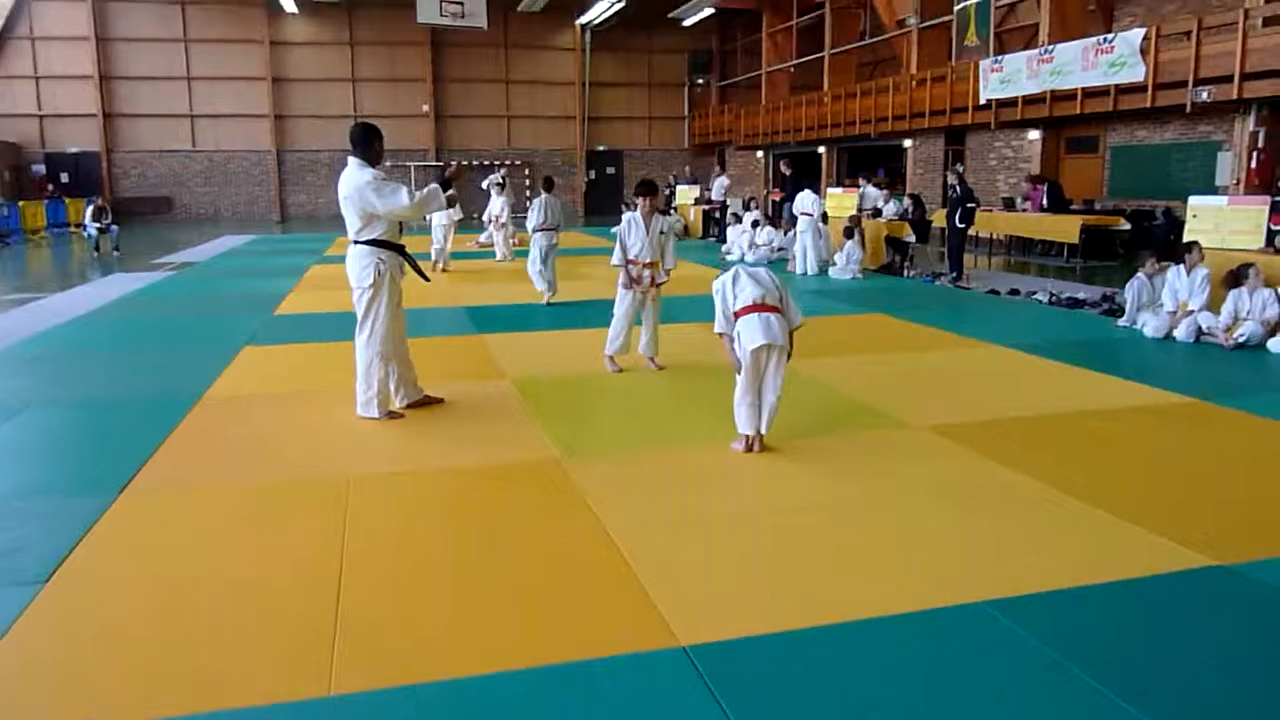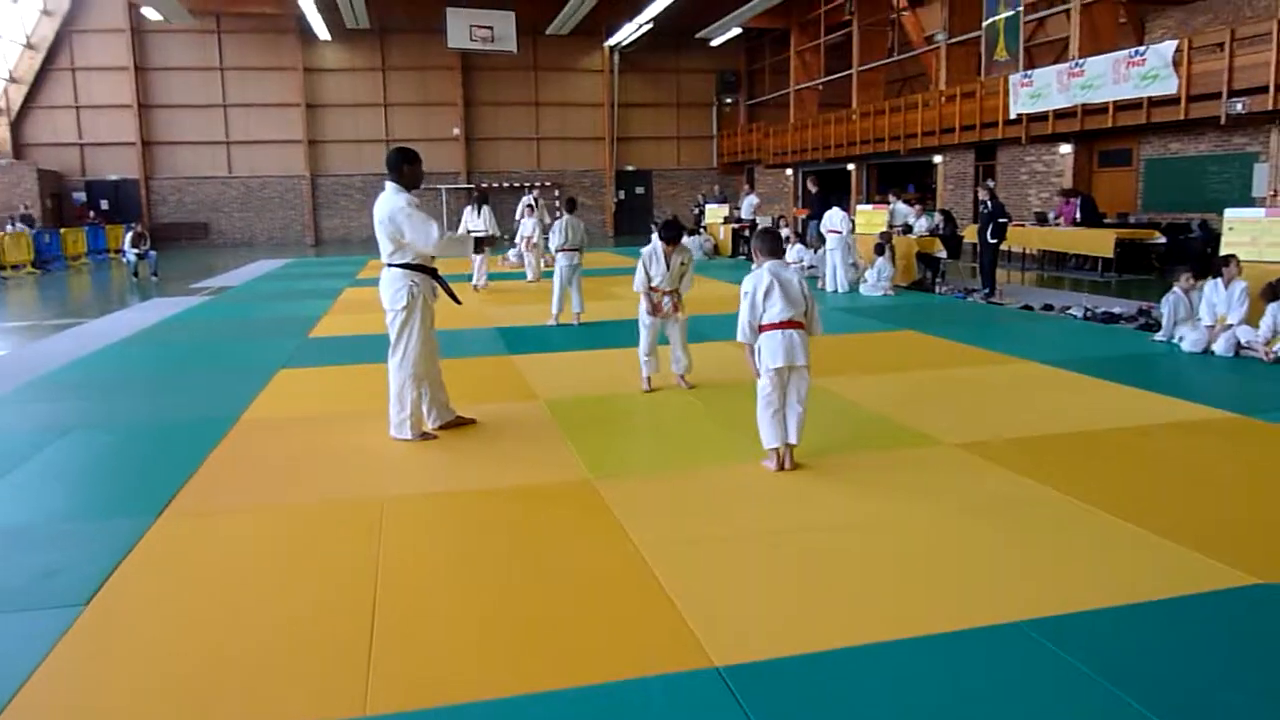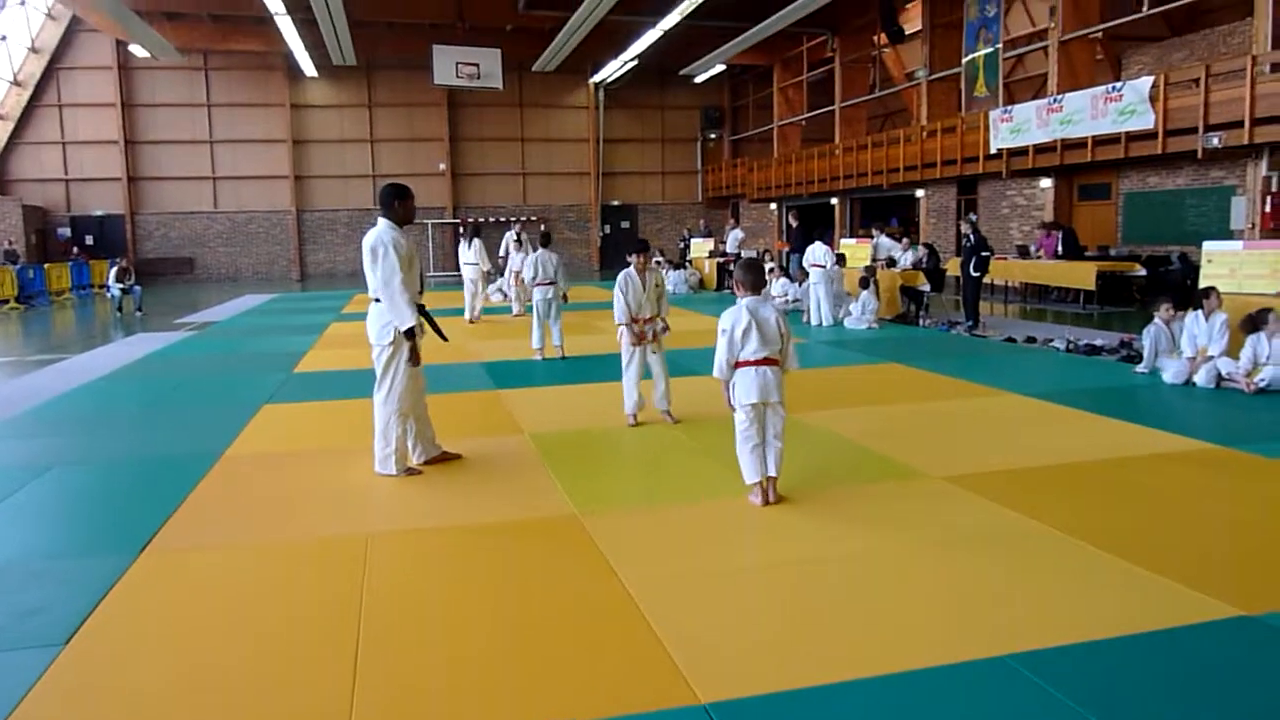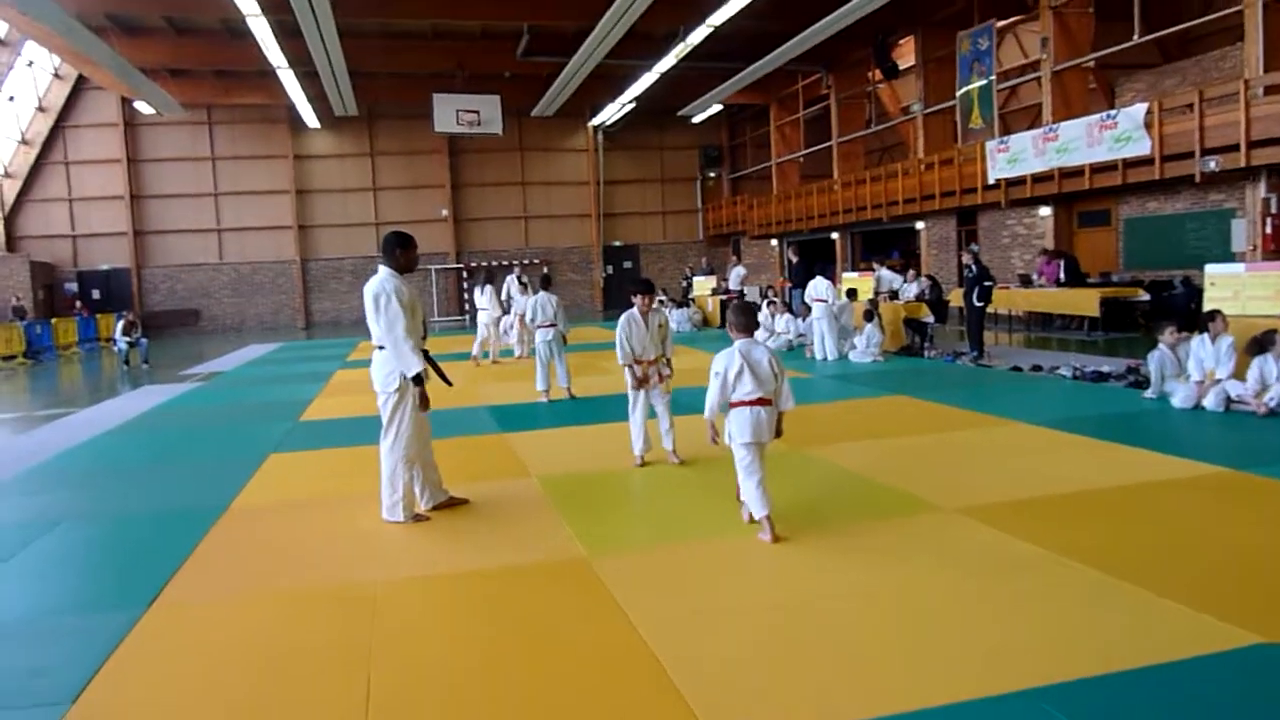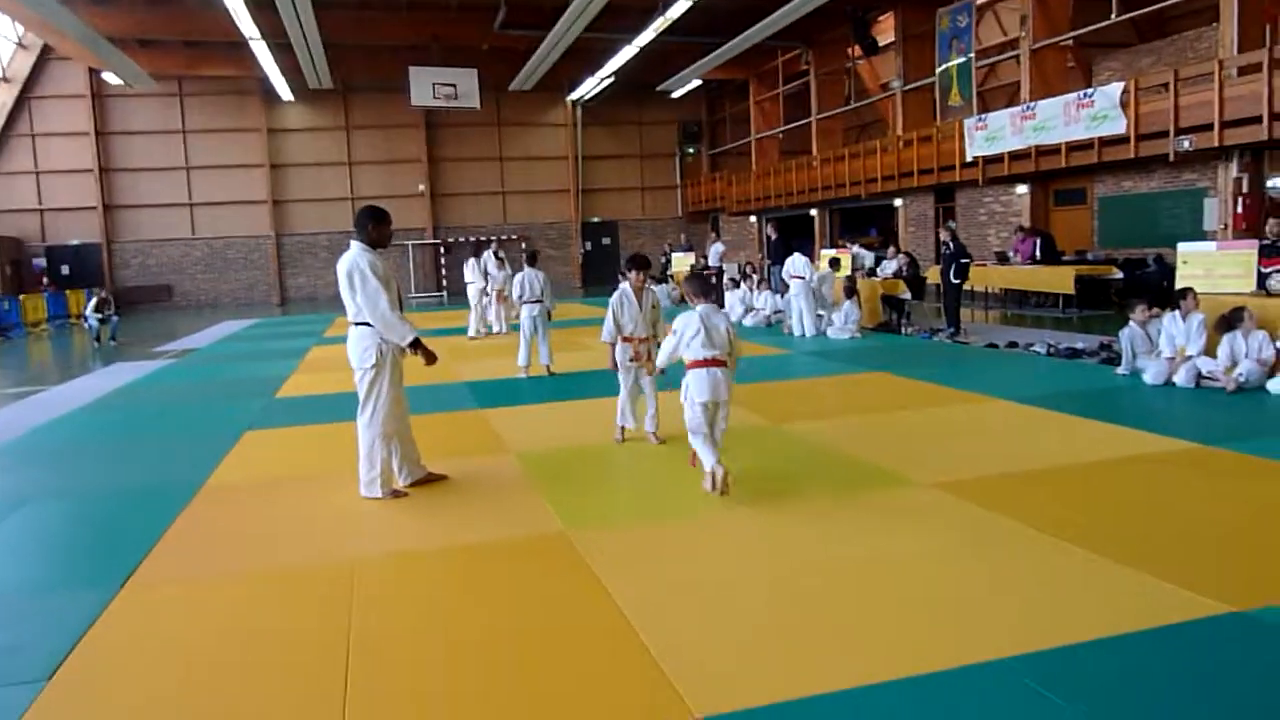
dt=0.3s
person 1, frame 1
left shoulder: (356, 175)
right shoulder: (365, 180)
left elbow: (396, 205)
right elbow: (409, 204)
left wrist: (440, 199)
right wrist: (445, 182)
left hip: (377, 260)
right hip: (374, 263)
left knee: (392, 332)
right knee: (376, 335)
left ankle: (408, 394)
right ankle: (372, 405)
person 1, frame 2
left shoulder: (392, 200)
right shoulder: (399, 204)
left elbow: (420, 239)
right elbow: (434, 241)
left wrist: (464, 239)
right wrist: (473, 243)
left hip: (409, 283)
right hip: (406, 286)
left knee: (425, 354)
right knee: (407, 357)
left ankle: (441, 415)
right ankle: (405, 426)
person 1, frame 3
left shoulder: (386, 235)
right shoulder: (387, 239)
right elbow: (394, 291)
left wrist: (410, 329)
right wrist: (410, 335)
left hip: (396, 320)
right hip: (393, 323)
left knee: (412, 390)
right knee: (393, 393)
left ankle: (426, 450)
right ankle: (390, 462)
person 1, frame 4
left shoulder: (387, 283)
right shoulder: (388, 286)
right elbow: (399, 338)
left wrist: (417, 376)
right wrist: (417, 382)
left hip: (400, 366)
right hip: (397, 369)
left knee: (417, 436)
right knee: (400, 440)
left ankle: (434, 496)
right ankle: (397, 509)
person 1, frame 5
left shoulder: (359, 258)
right shoulder: (362, 261)
right elbow: (383, 310)
left wrist: (406, 342)
right wrist: (418, 345)
left hip: (378, 341)
right hip: (374, 344)
left knee: (395, 412)
right knee: (377, 415)
left ankle: (411, 472)
right ankle: (375, 485)
person 2, frame 1
left shoulder: (722, 281)
right shoulder: (765, 272)
left elbow: (724, 318)
right elbow: (789, 310)
left wrist: (730, 350)
right wrist: (790, 343)
left hip: (749, 326)
right hip: (776, 325)
left knee: (747, 387)
right knee: (771, 387)
left ankle: (744, 437)
right ankle: (758, 436)
person 2, frame 2
left shoulder: (754, 279)
right shoulder: (797, 277)
left elbow: (748, 322)
right elbow: (811, 317)
left wrist: (750, 356)
left hip: (770, 342)
right hip: (797, 340)
left knee: (769, 401)
right knee: (795, 400)
left ankle: (774, 455)
right ankle: (789, 454)
person 2, frame 3
left shoulder: (731, 315)
right shoulder: (775, 313)
left elbow: (725, 356)
right elbow: (787, 353)
left wrist: (725, 388)
left hip: (745, 379)
right hip: (772, 377)
left knee: (748, 437)
right knee: (774, 436)
left ankle: (758, 490)
right ankle: (772, 487)
person 2, frame 4
left shoulder: (724, 358)
right shoulder: (768, 354)
left elbow: (715, 394)
right elbow: (783, 392)
left wrist: (710, 425)
right wrist: (779, 422)
left hip: (740, 417)
right hip: (766, 414)
left knee: (750, 473)
right knee: (754, 469)
left ankle: (768, 528)
right ankle: (748, 507)
person 2, frame 5
left shoulder: (685, 320)
right shoulder: (724, 318)
left elbow: (669, 348)
right elbow: (734, 353)
left wrist: (658, 367)
left hip: (697, 377)
right hip: (722, 375)
left knee: (697, 431)
right knee: (716, 429)
left ankle: (718, 469)
right ankle: (711, 476)
person 3, frame 1
left shoulder: (663, 223)
right shoulder: (628, 221)
left elbow: (667, 250)
right elbow: (620, 248)
left wrist: (666, 275)
right wrist: (625, 274)
left hip: (653, 274)
right hip: (632, 273)
left knee: (651, 318)
right knee: (623, 316)
left ankle: (649, 356)
right ankle: (609, 355)
person 3, frame 2
left shoulder: (685, 254)
right shoulder: (649, 252)
left elbow: (686, 277)
right elbow: (642, 278)
left wrist: (679, 297)
right wrist: (647, 301)
left hip: (672, 300)
right hip: (652, 299)
left knee: (679, 339)
right knee: (648, 340)
left ankle: (680, 374)
right ankle: (646, 377)
person 3, frame 3
left shoulder: (656, 275)
right shoulder: (624, 277)
right elbow: (620, 307)
left wrist: (663, 321)
right wrist: (630, 332)
left hip: (652, 328)
right hip: (631, 330)
left knee: (660, 371)
right knee: (632, 373)
left ankle: (664, 408)
right ankle: (631, 412)
person 3, frame 4
left shoulder: (660, 317)
right shoulder: (626, 319)
left elbow: (666, 341)
right elbow: (622, 349)
left wrist: (669, 365)
right wrist: (632, 375)
left hip: (657, 369)
right hip: (637, 371)
left knee: (664, 410)
right knee: (638, 414)
left ankle: (670, 449)
right ankle: (639, 452)
person 3, frame 5
left shoulder: (652, 295)
right shoulder: (619, 296)
left elbow: (657, 323)
right elbow: (611, 325)
right wrist: (612, 355)
left hip: (647, 348)
right hip: (627, 349)
left knee: (651, 391)
right knee: (628, 390)
left ankle: (651, 430)
right ankle: (621, 426)
